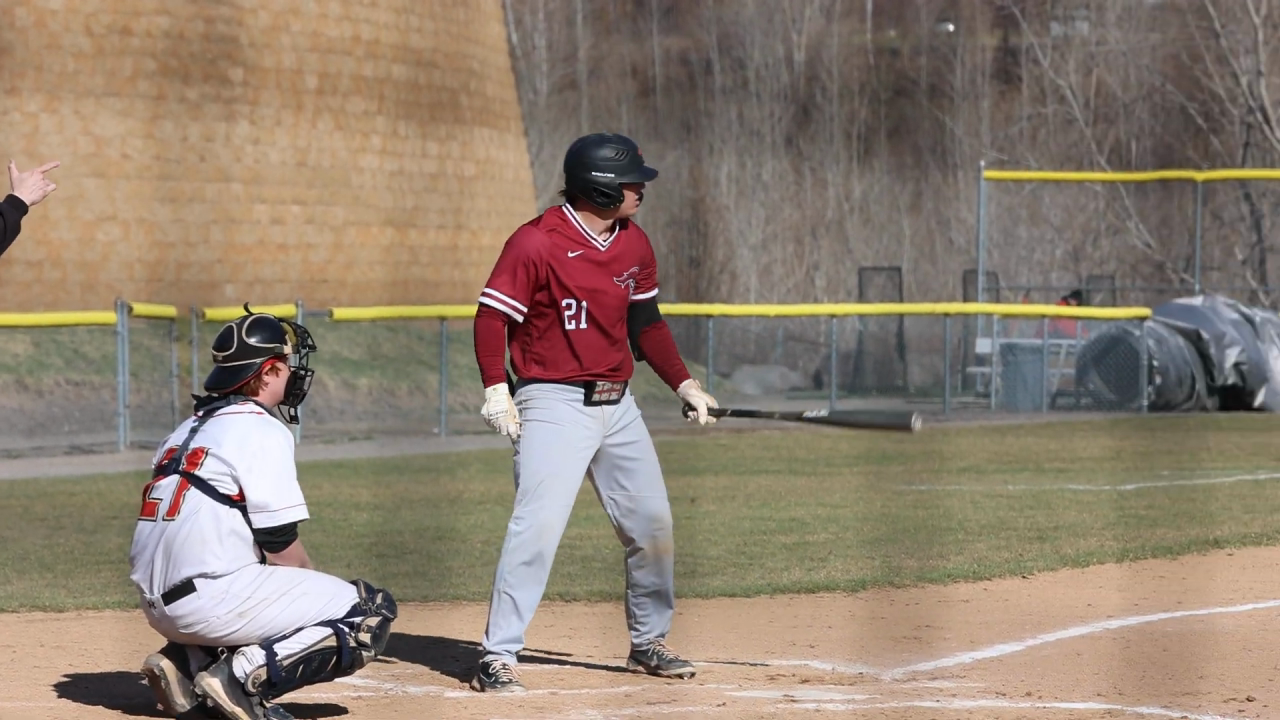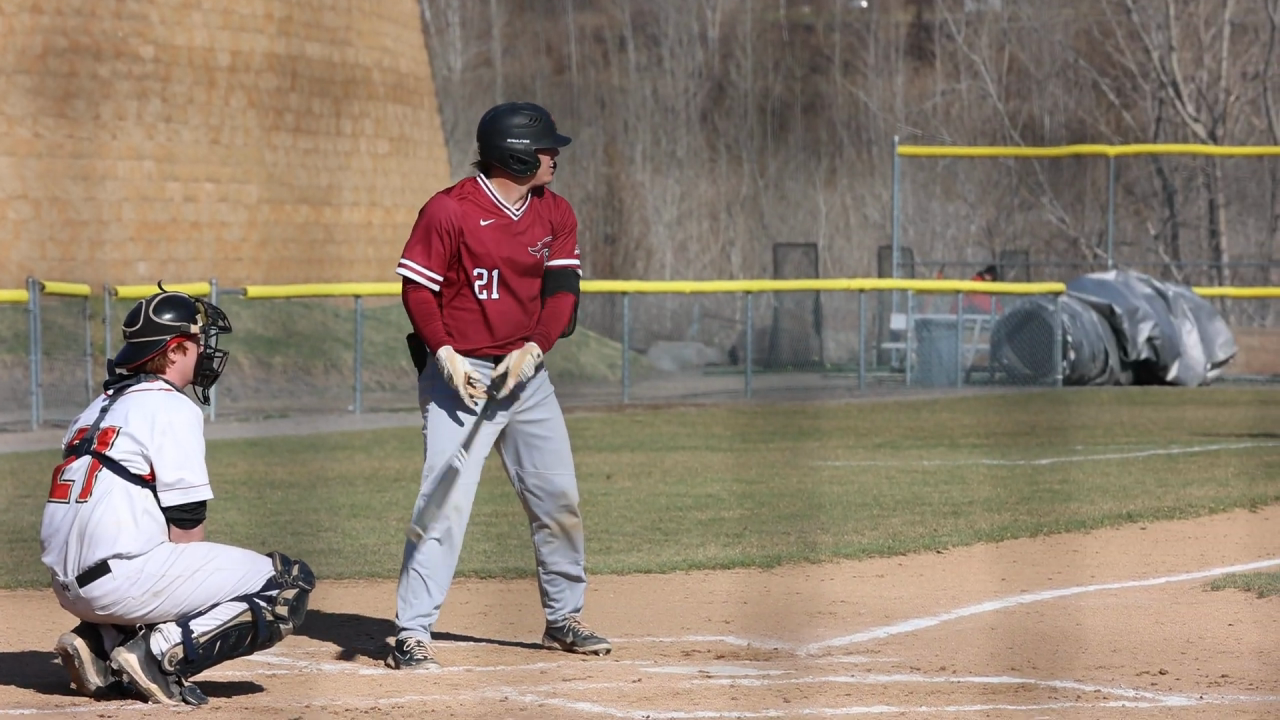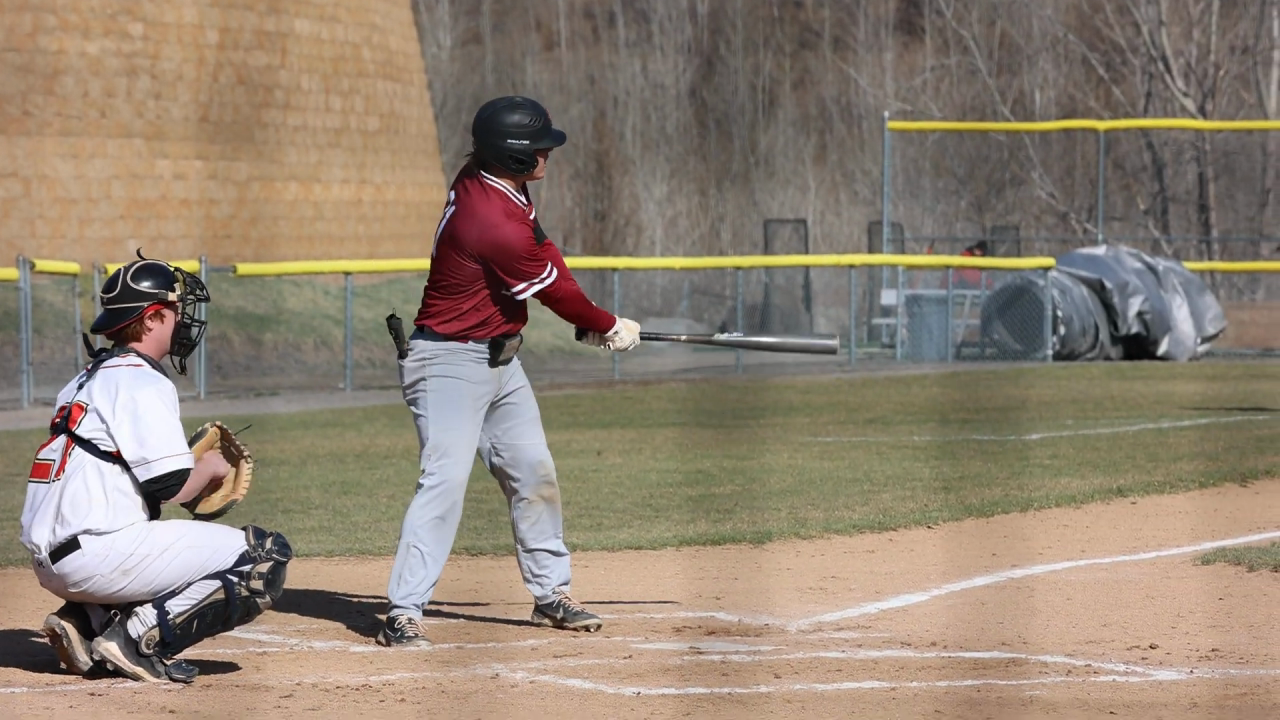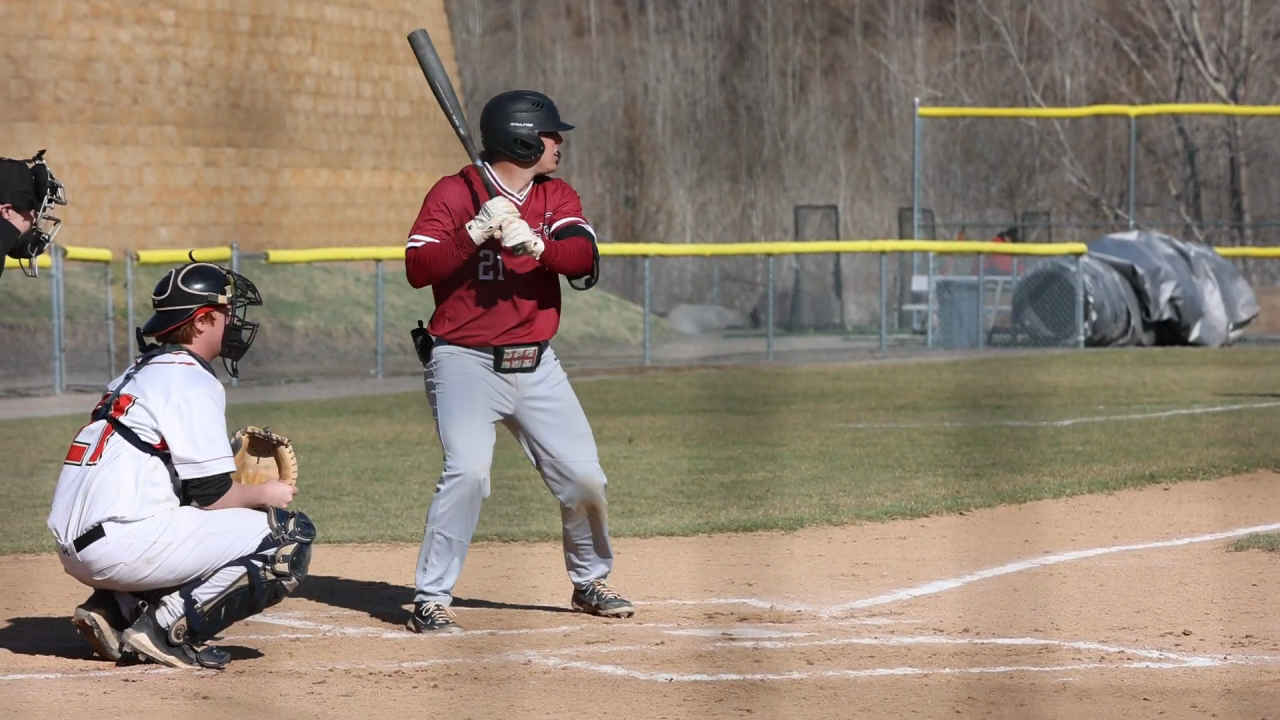
dt=1s
person 1, frame 1
left shoulder: (634, 243)
right shoulder: (537, 242)
right elbow: (492, 316)
left wrist: (685, 384)
right wrist: (496, 388)
left hip: (618, 403)
right hip: (554, 402)
left knee: (653, 524)
right knee: (538, 525)
left ankle: (648, 642)
right ankle: (498, 655)
person 1, frame 2
left shoulder: (556, 213)
right shoulder: (449, 210)
left elbow: (562, 294)
right elbow: (416, 290)
left wrist: (532, 351)
right wrist: (446, 355)
left hip: (528, 378)
right hip: (463, 378)
left knee: (559, 499)
right knee: (448, 501)
left ankle: (562, 620)
right ankle: (412, 632)
person 1, frame 3
left shoulder: (499, 184)
right shoulder: (494, 224)
left elbow: (542, 248)
right elbow: (551, 290)
left wrist: (594, 318)
right wrist: (610, 327)
left hip: (500, 356)
right hip: (450, 361)
left knee: (534, 473)
right knee: (446, 479)
left ankle: (551, 594)
right ankle: (404, 611)
person 1, frame 4
left shoulder: (559, 196)
right shoulder: (455, 192)
left elbow: (584, 262)
right elbow: (417, 268)
left wrist: (534, 241)
right wrist: (477, 231)
left hip: (535, 365)
right hip: (466, 363)
left knee: (584, 479)
right knee: (468, 473)
left ankle: (591, 582)
right ankle: (431, 598)
person 2, frame 1
left shoulder: (190, 427)
right shoulder: (262, 430)
right elbow: (280, 542)
right wrist: (335, 593)
left hip: (158, 602)
right hip: (206, 597)
right knee: (372, 612)
left ankle: (186, 663)
right ankle: (242, 676)
person 2, frame 2
left shoulder: (100, 406)
right shoulder: (172, 407)
left elbow: (108, 506)
right elbow: (186, 523)
right wrist: (192, 580)
left hip: (69, 585)
right hip: (118, 577)
right knee: (289, 583)
left ankle: (100, 643)
right ankle: (159, 654)
person 2, frame 3
left shoulder: (89, 377)
right shoulder: (141, 382)
right elbow: (172, 487)
left wrist: (189, 467)
right wrist: (210, 467)
left hip: (52, 559)
right hip: (93, 553)
right knee: (267, 557)
left ankle: (86, 623)
right ankle: (138, 638)
person 2, frame 4
left shoulder: (141, 371)
right shoulder: (193, 381)
right elbow: (212, 495)
left wrist: (245, 489)
right wrist: (264, 494)
right hip: (120, 540)
right knee: (290, 539)
left ankle: (116, 611)
right ankle: (168, 627)
